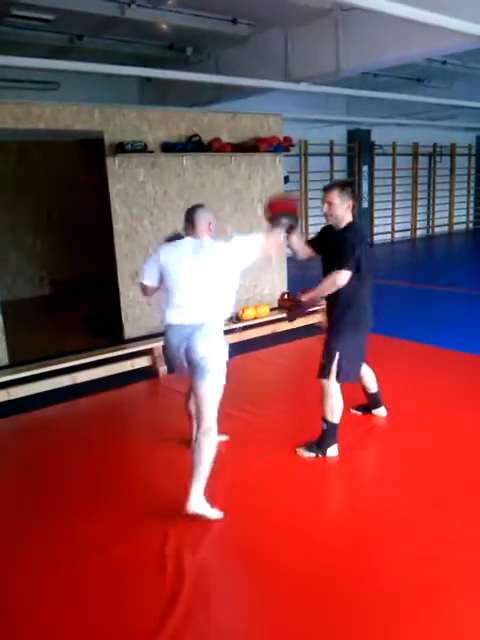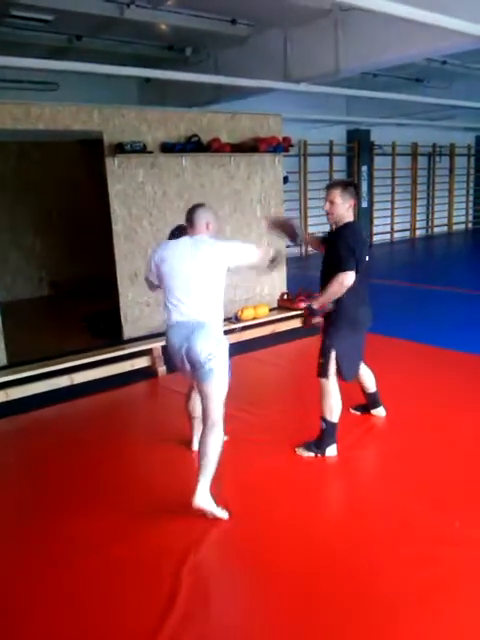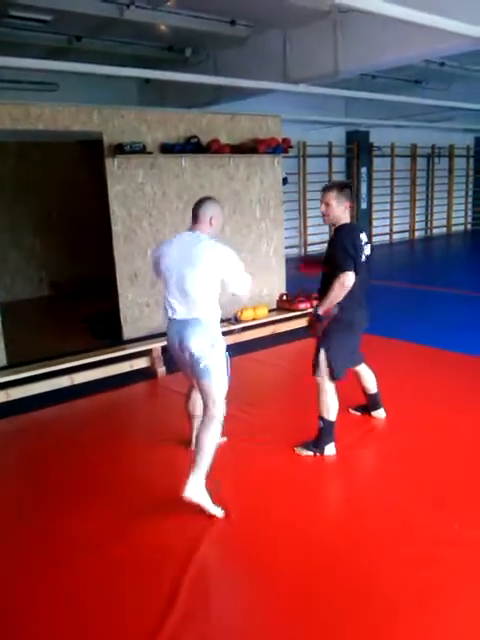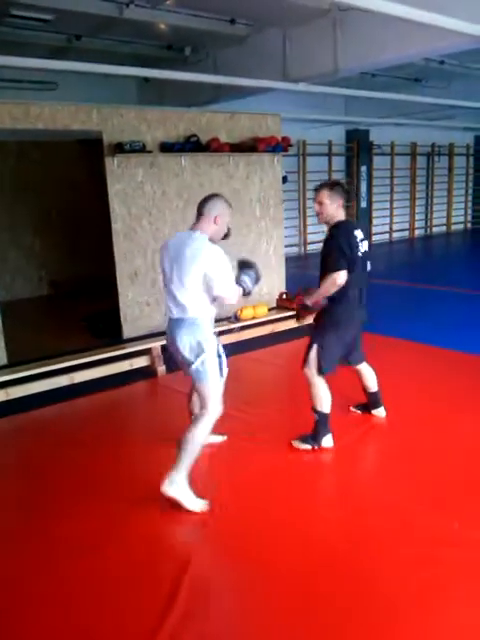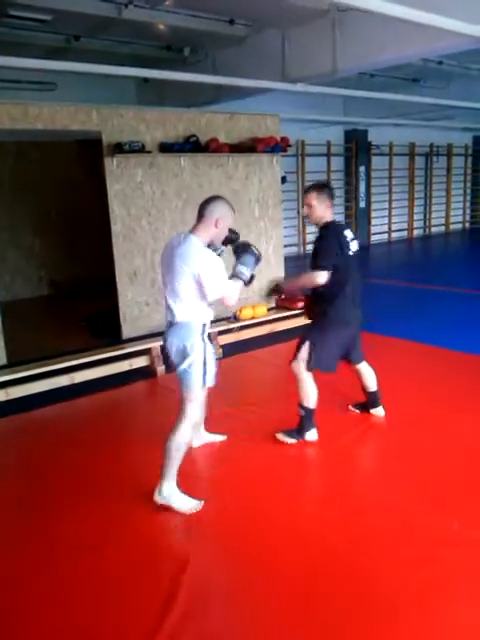
dt=0.1s
person 1, frame 1
left shoulder: (164, 252)
right shoulder: (224, 249)
left elbow: (147, 289)
right elbow: (269, 242)
right wrist: (280, 233)
left hip: (175, 335)
right hip: (206, 336)
left knee: (197, 387)
right knee: (209, 417)
left ankle: (200, 438)
right ankle: (197, 496)
person 1, frame 2
left shoulder: (162, 251)
right shoulder: (218, 249)
left elbow: (153, 284)
right elbow: (260, 254)
right wrist: (272, 257)
left hip: (175, 333)
right hip: (206, 334)
left knee: (199, 385)
right knee: (215, 414)
left ankle: (199, 438)
right ankle: (203, 491)
person 1, frame 3
left shoulder: (167, 247)
right shoulder: (219, 252)
right elbow: (243, 290)
right wrist: (236, 277)
left hip: (176, 329)
right hip: (202, 331)
left knee: (197, 384)
right knee: (215, 410)
left ankle: (198, 438)
right ankle: (196, 484)
person 1, frame 4
left shoulder: (173, 243)
right shoulder: (211, 254)
right elbow: (229, 298)
right wrist: (245, 279)
left hip: (178, 327)
right hip: (197, 331)
left knee: (201, 385)
right knee: (212, 410)
left ankle: (201, 435)
right ankle: (176, 481)
person 1, frame 5
left shoulder: (176, 244)
right shoulder: (204, 258)
right elbow: (230, 298)
left wrist: (216, 246)
right wrist: (244, 265)
left hip: (177, 330)
right hip: (191, 334)
left knee: (201, 386)
right knee: (190, 414)
left ankle: (198, 435)
right ankle: (167, 489)
person 2, frame 1
left shoulder: (353, 236)
right shoulder: (331, 233)
left elbow: (340, 277)
right elbow: (303, 251)
left wrist: (305, 299)
left hip: (349, 318)
right hip: (355, 316)
left knee: (330, 379)
right knee: (356, 363)
left ankle: (328, 443)
right ankle: (376, 405)
person 2, frame 2
left shoulder: (349, 236)
right shoulder: (344, 232)
left elbow: (346, 278)
right elbow: (320, 243)
left wrist: (316, 304)
right wrist: (294, 232)
left hip: (345, 318)
right hip: (353, 314)
left knee: (328, 378)
right knee: (354, 363)
left ankle: (327, 443)
right ankle: (375, 405)
person 2, frame 3
left shoulder: (342, 238)
right shoulder: (355, 233)
left elbow: (346, 279)
left wrist: (321, 311)
right wrist: (325, 265)
left hip: (341, 320)
right hip: (355, 315)
left knee: (324, 377)
right knee: (355, 363)
left ankle: (325, 442)
right ankle: (375, 406)
person 2, frame 4
left shoulder: (337, 236)
right shoulder: (355, 231)
left elbow: (338, 278)
left wrist: (309, 300)
left hip: (337, 316)
right hip: (354, 312)
left knee: (312, 370)
right knee: (358, 361)
left ankle: (322, 434)
right ankle: (375, 405)
person 2, frame 5
left shoulder: (328, 236)
right shoulder: (344, 232)
left elbow: (319, 277)
left wrist: (284, 285)
right wrist: (313, 300)
left hip: (333, 315)
right hip: (350, 311)
left knee: (300, 366)
right knee: (357, 360)
left ankle: (306, 428)
right ankle: (374, 404)
